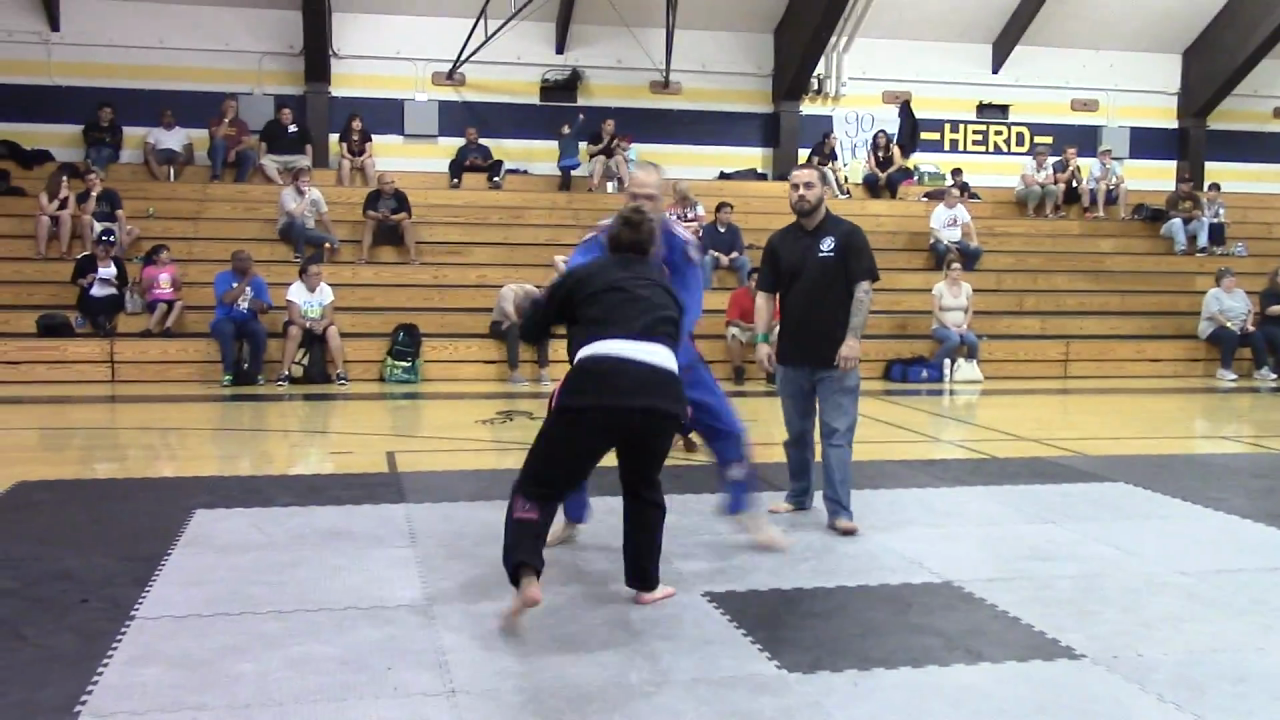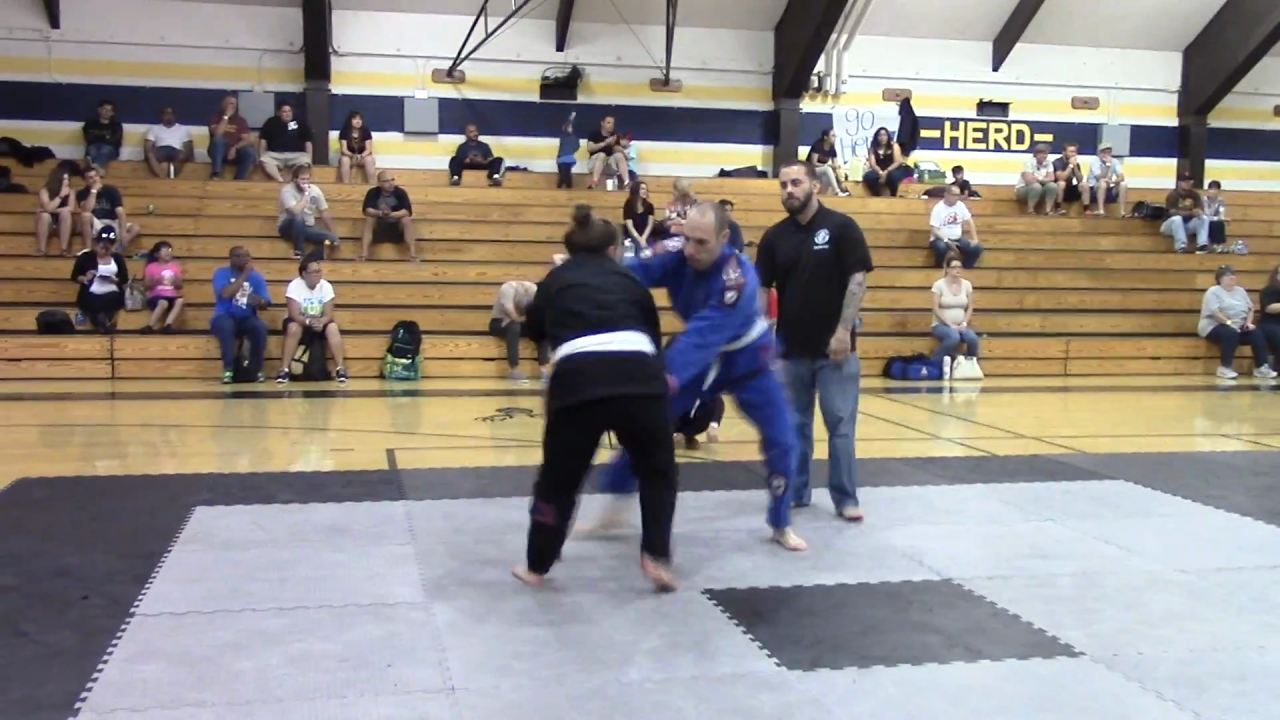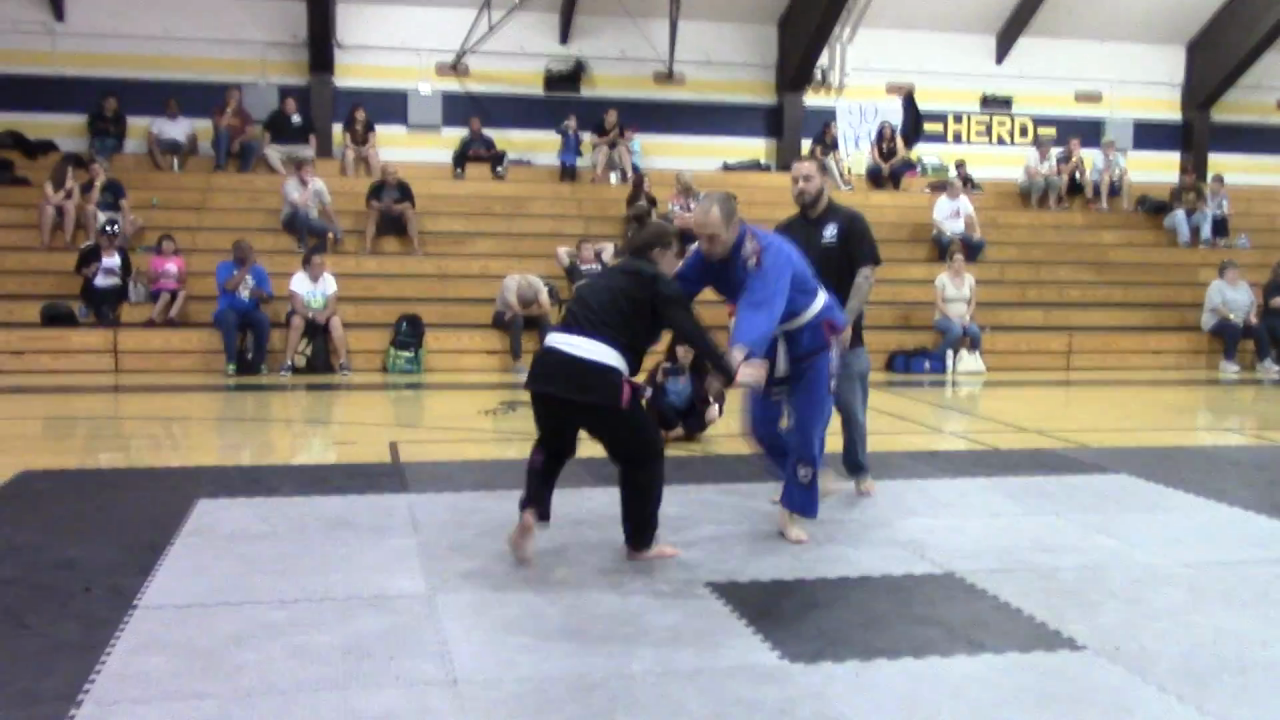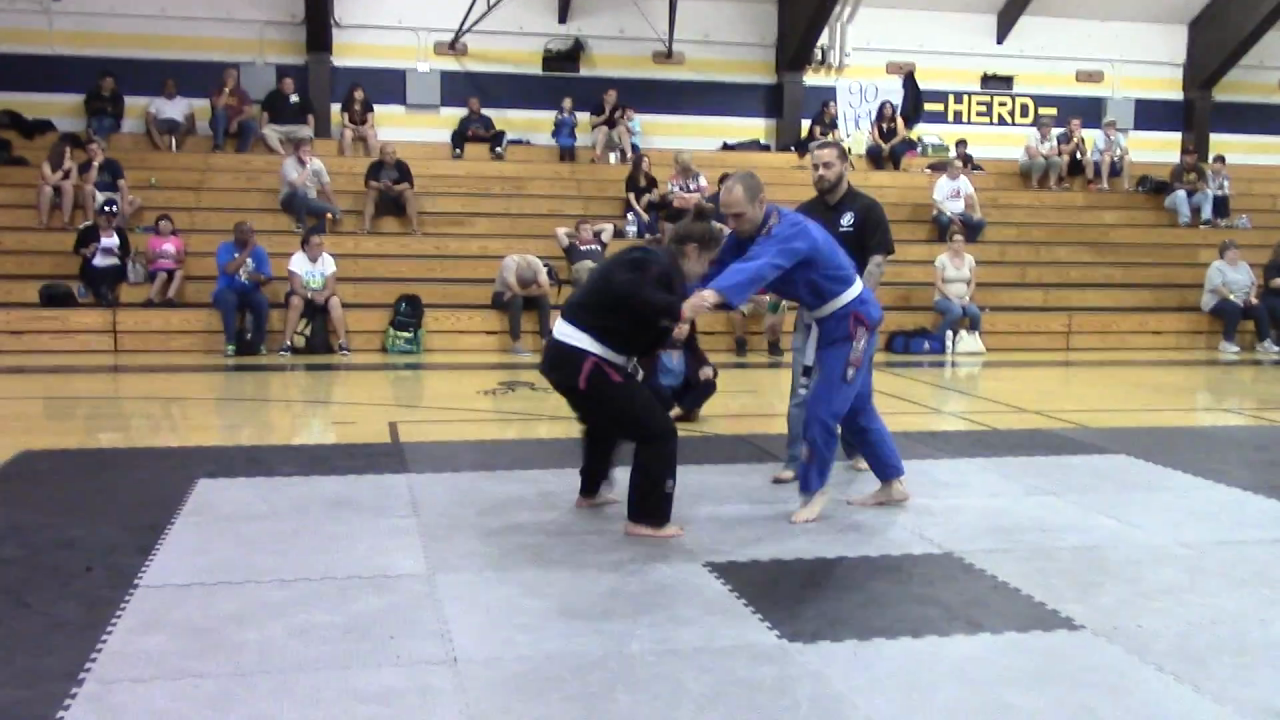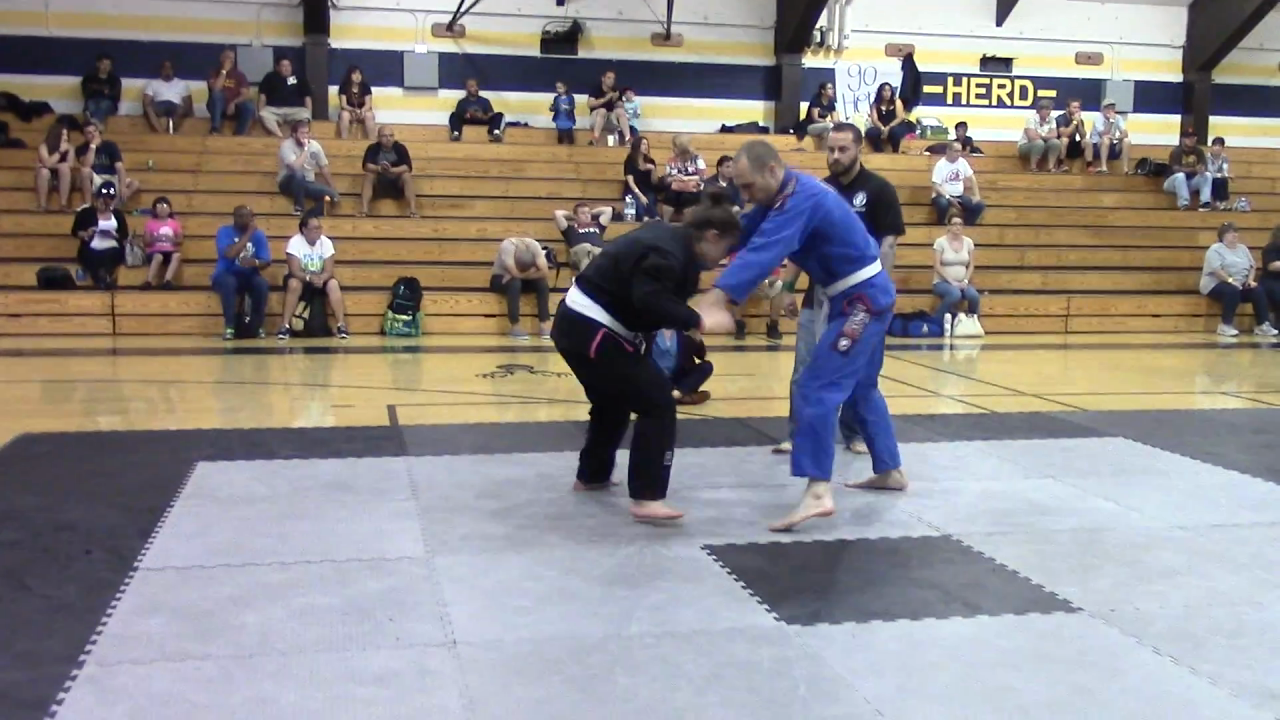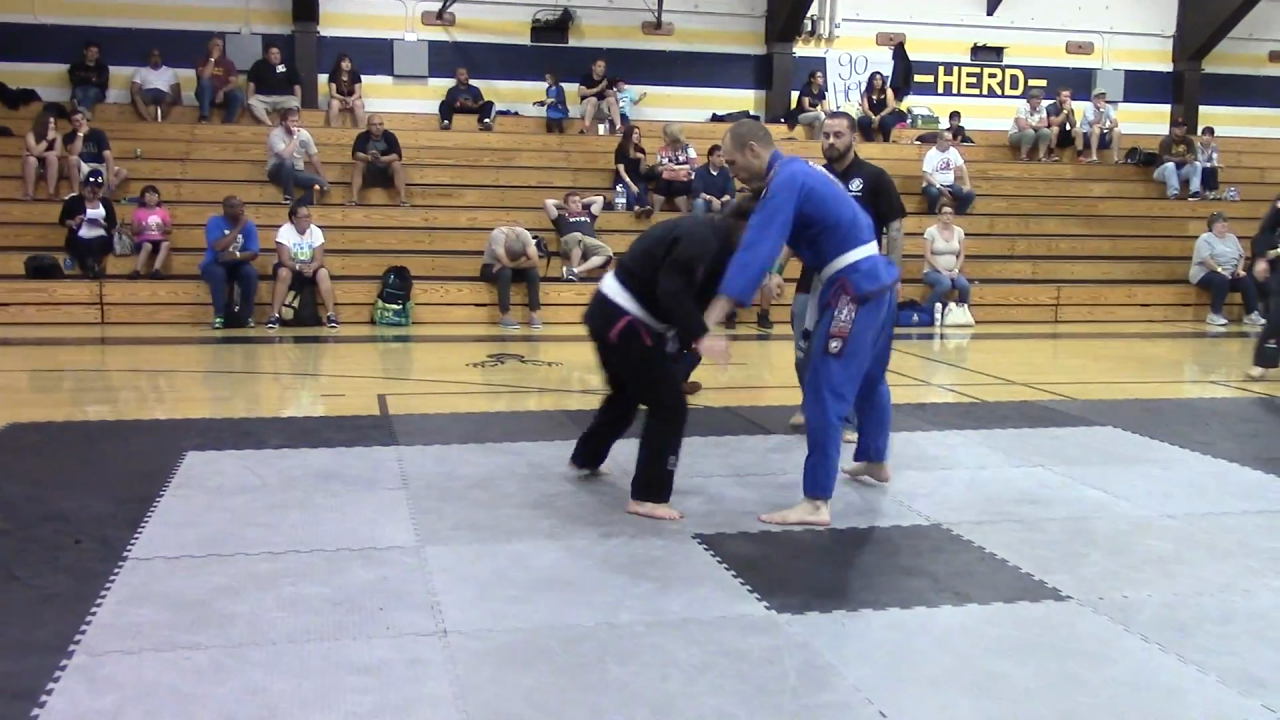
dt=0.2s
person 1, frame 1
left shoulder: (681, 242)
right shoulder: (606, 239)
left elbow: (688, 303)
right elbow: (580, 269)
left hip: (671, 350)
left knee: (726, 428)
left ankle: (749, 517)
right ankle: (572, 521)
person 1, frame 2
left shoulder: (736, 278)
right shoulder: (672, 257)
left elbow: (703, 338)
left hip: (747, 358)
right hip: (695, 357)
left knee: (781, 441)
left ankle: (781, 525)
right ankle: (616, 504)
person 1, frame 3
left shoulder: (765, 253)
right shoulder: (706, 255)
left elbow: (759, 306)
left wrist: (741, 356)
left hip: (812, 334)
right hip: (771, 336)
left knee: (807, 430)
right knee: (763, 426)
left ankle: (795, 511)
right ankle: (802, 486)
person 1, frame 4
left shoulder: (788, 230)
right shoulder: (741, 233)
left elbow: (757, 267)
right elbow: (717, 272)
left wrist: (707, 298)
left hip: (852, 320)
right hip: (824, 322)
left knee: (821, 410)
right knee: (854, 408)
left ankle: (813, 490)
right ankle: (893, 484)
person 1, frame 5
left shoulder: (802, 197)
right shoulder: (782, 197)
left elbow: (763, 253)
right elbow: (744, 238)
left wrist: (713, 302)
left hip: (863, 301)
right hip: (859, 299)
left knee: (816, 391)
right knee: (861, 388)
left ankle: (818, 492)
right ankle: (889, 471)
person 1, frame 6
left shoulder: (785, 181)
right shoulder: (794, 173)
left elbow: (758, 248)
right elbow: (764, 239)
left wrist: (709, 322)
left hip: (853, 289)
right hip: (876, 281)
left knee: (825, 395)
right knee: (869, 380)
left ankle: (816, 503)
right ankle: (875, 461)
person 2, frame 1
left shoulder: (582, 276)
right shoulder: (663, 286)
left elbow: (531, 329)
left hip: (596, 385)
right hip: (659, 389)
left knee: (538, 485)
right knee: (643, 491)
left ankle: (527, 578)
right ankle: (645, 584)
person 2, frame 2
left shoulder: (555, 281)
right shoulder: (631, 280)
left elbow: (538, 327)
right elbow: (651, 335)
right wrist: (664, 380)
left hip: (579, 379)
right hip: (639, 376)
left knee: (559, 478)
right knee: (658, 469)
left ankle: (537, 567)
right ankle: (656, 558)
person 2, frame 3
left shoulder: (607, 280)
right shoulder: (656, 282)
right elbow: (687, 328)
right wrist: (726, 371)
left hip: (549, 368)
right hip: (596, 378)
left knee: (554, 446)
right knee: (644, 455)
left ankle: (531, 513)
right ankle: (640, 543)
person 2, frame 4
left shoulder: (654, 264)
right shoulder: (652, 263)
left elbow: (644, 334)
right elbow: (625, 290)
right wrist: (679, 310)
left hip: (564, 355)
right hip: (582, 361)
left knee: (606, 419)
right knee: (657, 432)
left ankle: (590, 491)
right ankle: (647, 520)
person 2, frame 5
left shoulder: (670, 240)
right shoulder: (669, 254)
right elbow: (649, 300)
right wrist: (698, 320)
left hip: (578, 326)
right hip: (590, 331)
left knee: (612, 402)
right knee: (657, 403)
left ankle: (592, 475)
right ankle: (647, 498)
person 2, frame 6
left shoulder: (707, 231)
right shoulder: (702, 240)
left elbow: (691, 292)
right elbow: (672, 292)
right wrist: (699, 335)
left hip: (615, 314)
right hip: (623, 320)
left knee: (628, 391)
right knee: (669, 404)
left ankle: (586, 458)
right ankle: (647, 497)
person 3, frame 1
left shoulder: (847, 234)
right shoulder: (778, 241)
left elbow: (864, 289)
right elbow: (765, 294)
left wrist: (853, 338)
right wrist: (762, 340)
left hip: (835, 357)
right hip: (792, 356)
left knee: (837, 435)
right knee: (797, 433)
left ankle: (839, 511)
right ankle: (798, 495)
person 3, frame 2
left shoulder: (841, 227)
right shoulder: (774, 237)
left elbow: (858, 280)
right elbow: (761, 287)
left wrist: (845, 330)
left hip: (834, 347)
right hip: (792, 348)
left knee: (841, 424)
right knee: (796, 425)
left ankle: (846, 499)
right ankle: (796, 492)
person 3, frame 3
left shoulder: (850, 222)
right shoulder: (786, 231)
left elbow: (865, 275)
left wrist: (846, 321)
left hip: (843, 337)
left knee: (852, 411)
left ankle: (859, 470)
person 3, frame 4
left shoulder: (868, 210)
right shoulder: (803, 213)
left elbow: (877, 262)
right hip: (811, 318)
right knee: (802, 393)
left ankle: (856, 451)
right ankle: (795, 461)
person 3, frame 5
left shoulder: (879, 190)
left elbow: (889, 244)
right hip: (819, 296)
right knee: (804, 369)
left ankle: (854, 434)
right ankle: (797, 436)
person 3, frame 6
left shoulder: (875, 178)
left elbow: (895, 229)
right wrist: (777, 270)
right hip: (811, 283)
right knee: (805, 353)
left ankle: (846, 421)
